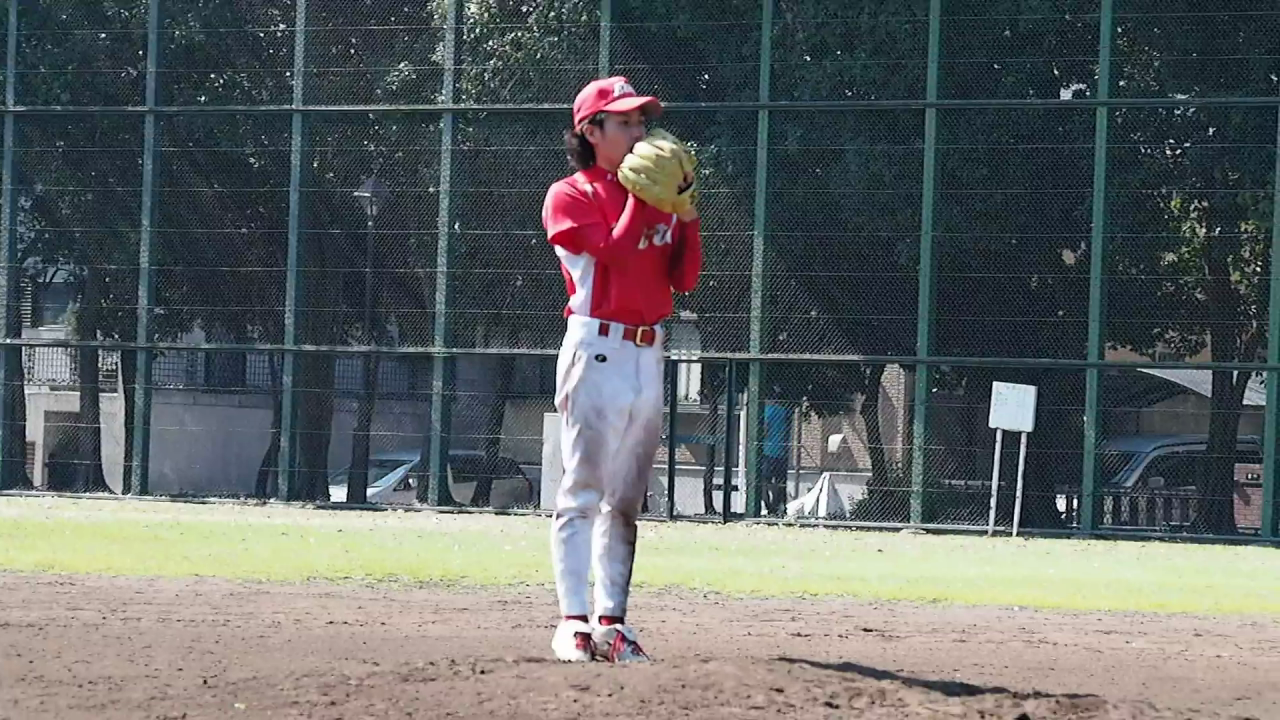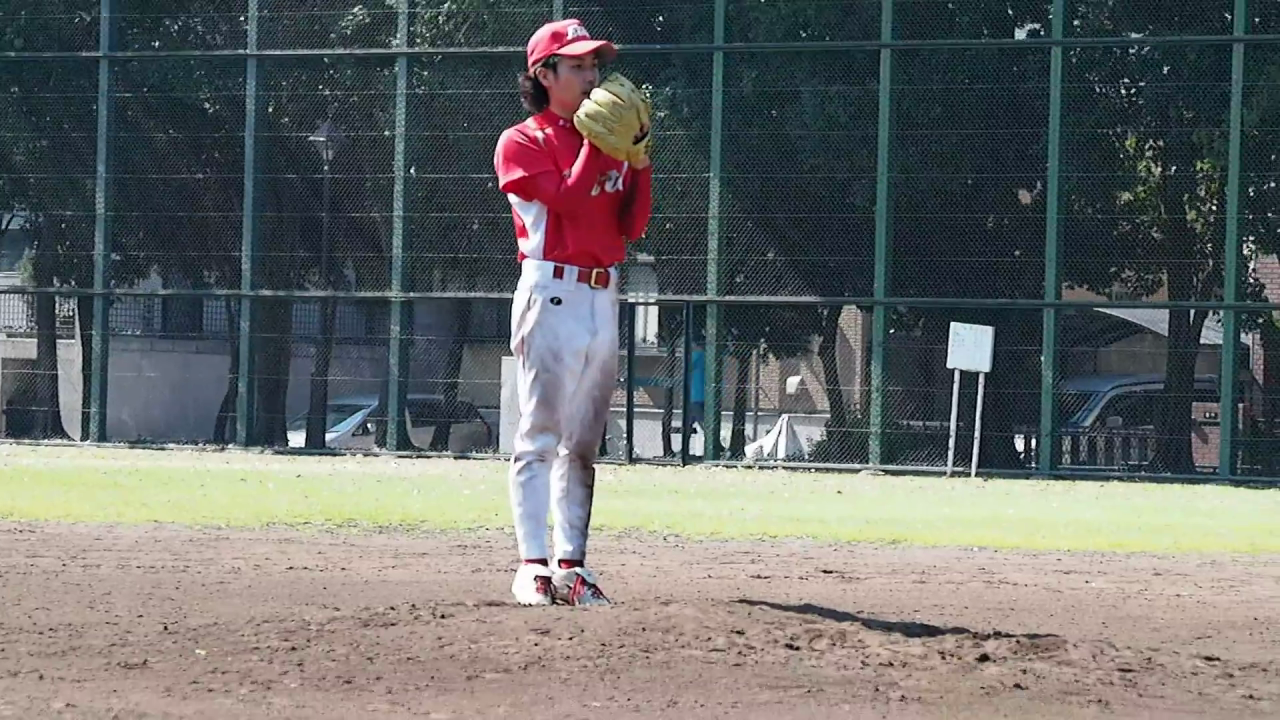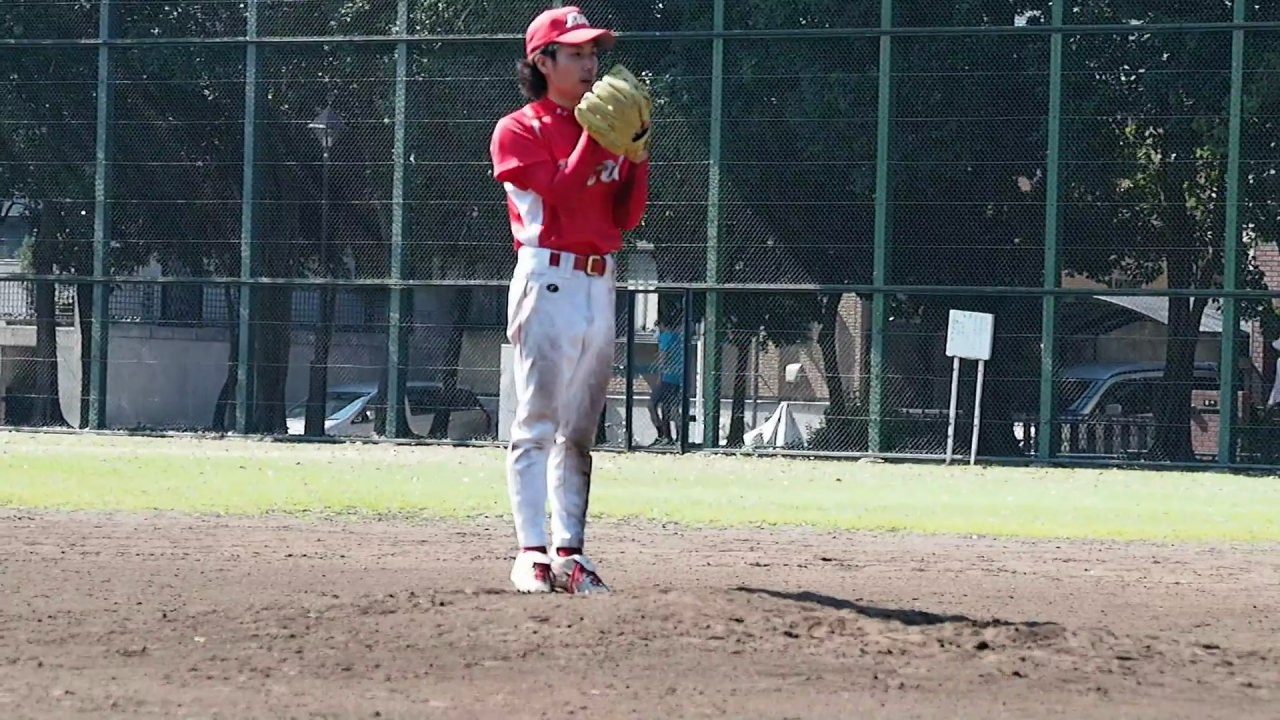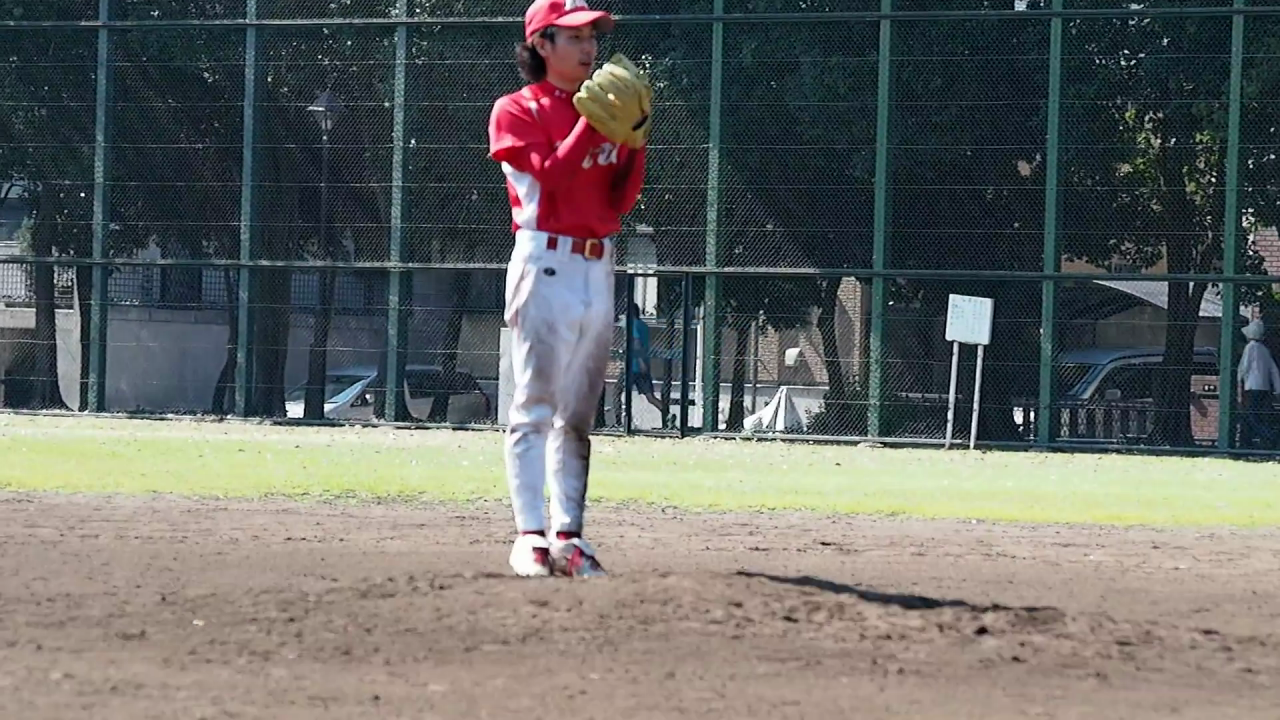
dt=0.3s
person 1, frame 1
left shoulder: (655, 196)
right shoulder: (569, 195)
left elbow: (685, 277)
right elbow: (616, 251)
left wrist: (684, 205)
right wrist: (642, 190)
left hip: (648, 354)
right hip: (598, 350)
left knee: (625, 498)
right knee: (583, 491)
left ankle: (612, 620)
right ankle: (574, 620)
person 1, frame 2
right shoulder: (522, 141)
left elbow: (632, 225)
right elbow: (570, 201)
left wrist: (639, 154)
right wrist: (597, 138)
left hip: (604, 297)
right hip: (553, 293)
left knee: (583, 441)
right knee: (541, 434)
left ankle: (571, 564)
right ankle: (534, 565)
person 1, frame 3
right shoulder: (518, 129)
left elbow: (626, 217)
right elbow: (562, 193)
left wrist: (637, 149)
right wrist: (596, 132)
left hip: (600, 284)
right hip: (549, 281)
left knee: (580, 428)
right knee: (538, 421)
left ankle: (569, 551)
right ankle: (532, 552)
person 1, frame 4
left shoulder: (606, 110)
right shoulder: (516, 110)
left elbow: (621, 200)
right elbow: (555, 174)
left wrist: (636, 135)
right wrist: (593, 115)
left hip: (599, 267)
right hip: (547, 263)
left knee: (578, 411)
right knee: (536, 404)
left ankle: (568, 534)
right ankle: (531, 534)
